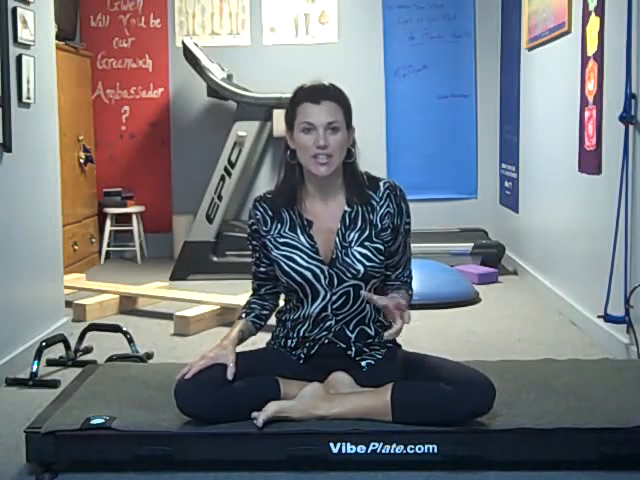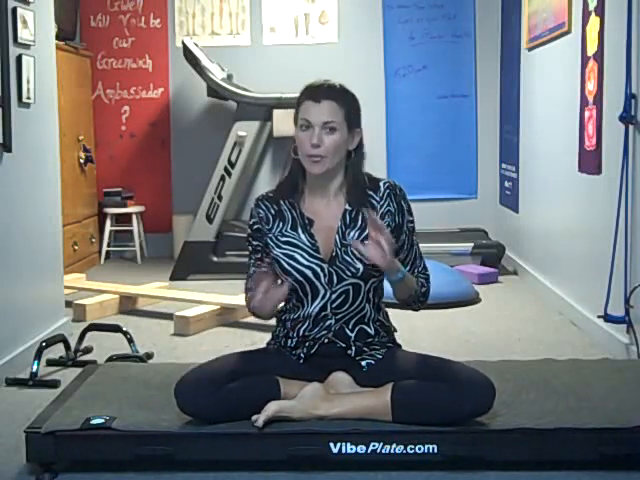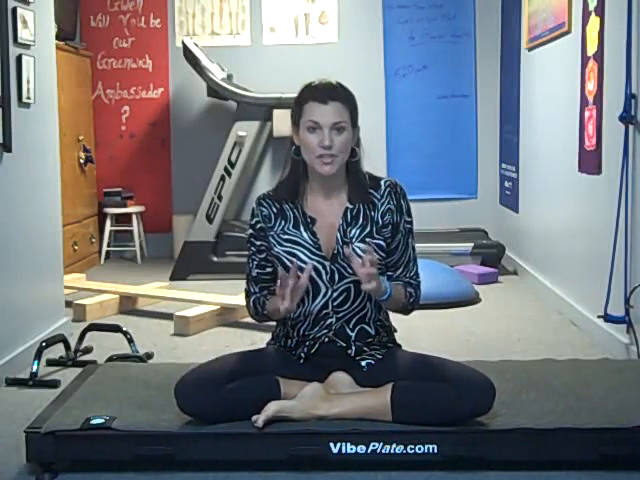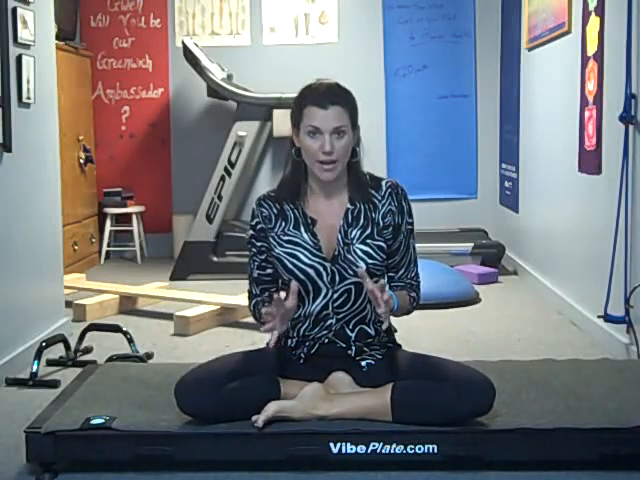
dt=0.4s
person 1, frame 1
left shoulder: (385, 198)
right shoulder: (268, 210)
left elbow: (399, 282)
left wrist: (394, 303)
right wrist: (230, 341)
left hip: (370, 355)
right hip: (294, 355)
left knee: (477, 393)
right knee: (192, 393)
left ankle: (317, 405)
right ankle: (335, 390)
person 1, frame 2
left shoulder: (386, 199)
right shoulder: (269, 208)
left elbow: (418, 295)
right elbow: (258, 298)
left wrist: (391, 268)
right wrist: (262, 305)
left hip: (371, 355)
right hip: (294, 355)
left knee: (476, 392)
right knee: (192, 392)
left ankle: (317, 405)
right ankle: (335, 390)
person 1, frame 3
left shoulder: (387, 197)
right shoulder: (270, 207)
left elbow: (410, 297)
right elbow: (256, 303)
left wrist: (378, 287)
right wrist: (280, 304)
left hip: (371, 355)
right hip: (294, 355)
left knee: (477, 392)
right knee: (192, 392)
left ankle: (318, 404)
right ankle: (336, 390)
person 1, frame 4
left shoulder: (388, 198)
right shoulder: (270, 209)
left elbow: (410, 293)
right elbow: (259, 298)
left wrist: (388, 301)
right wrist: (276, 315)
left hip: (371, 356)
right hip: (295, 356)
left knee: (477, 392)
right knee: (192, 392)
left ankle: (318, 405)
right ankle: (337, 391)
